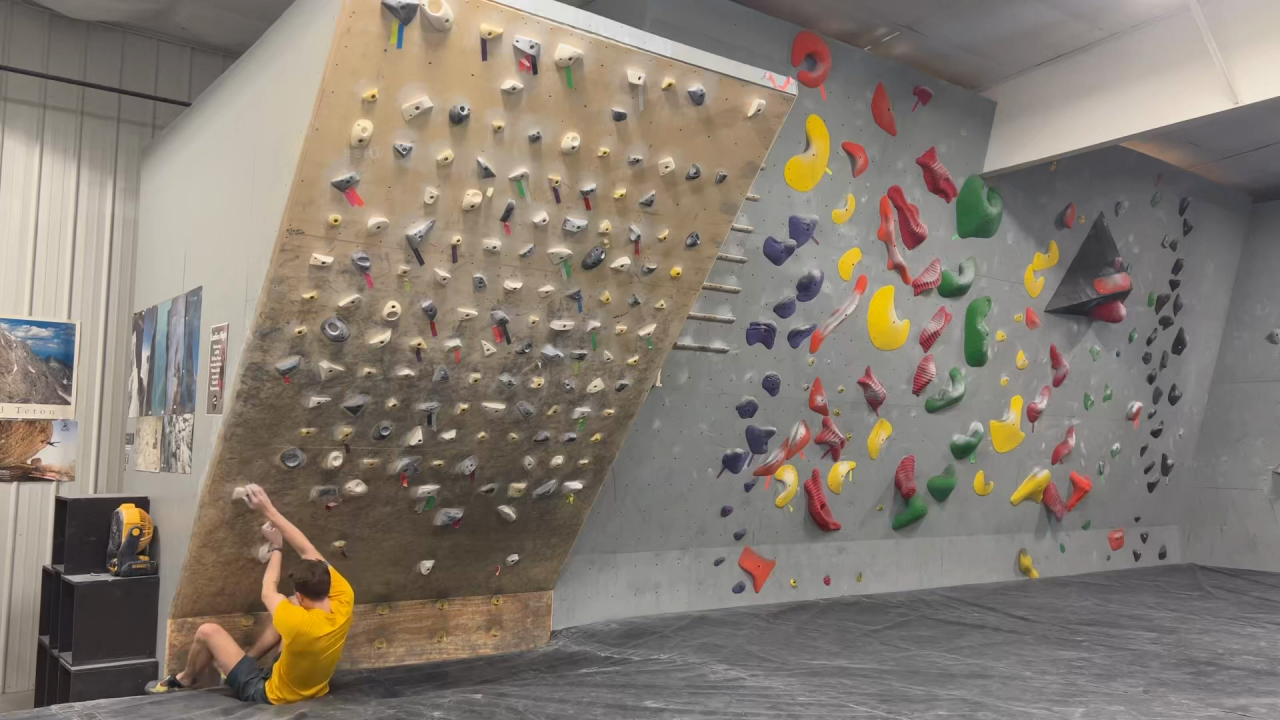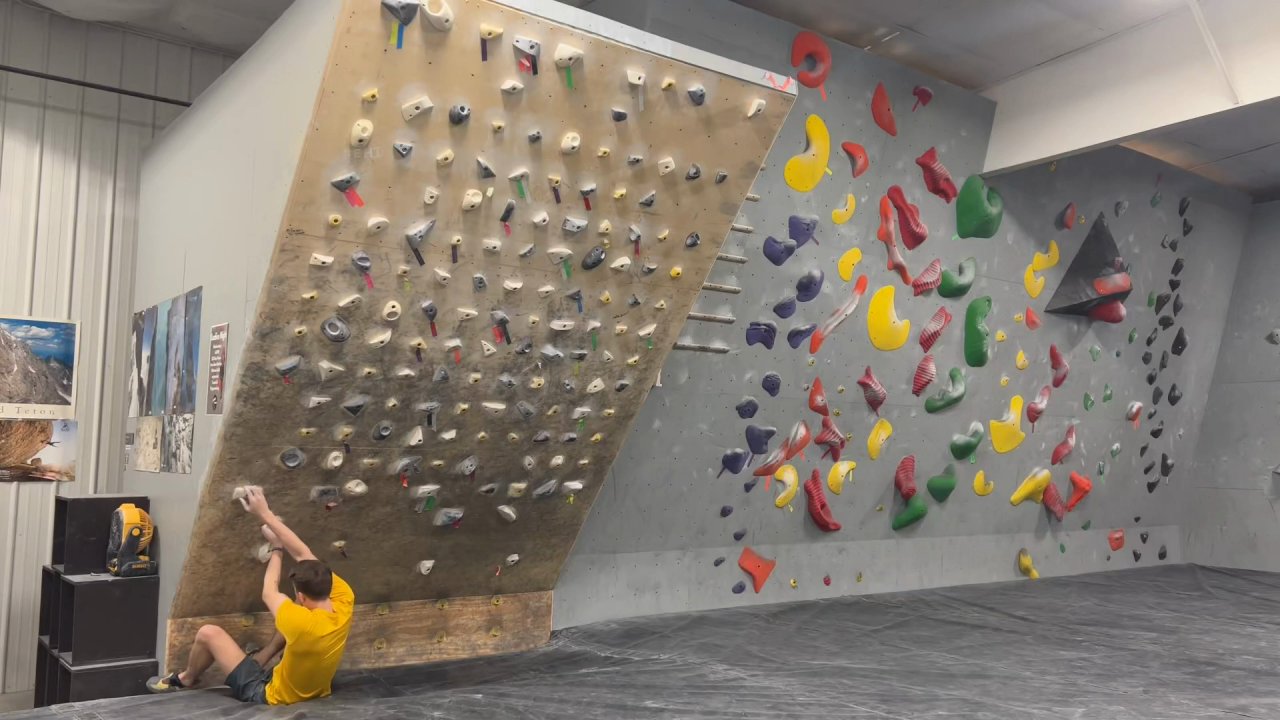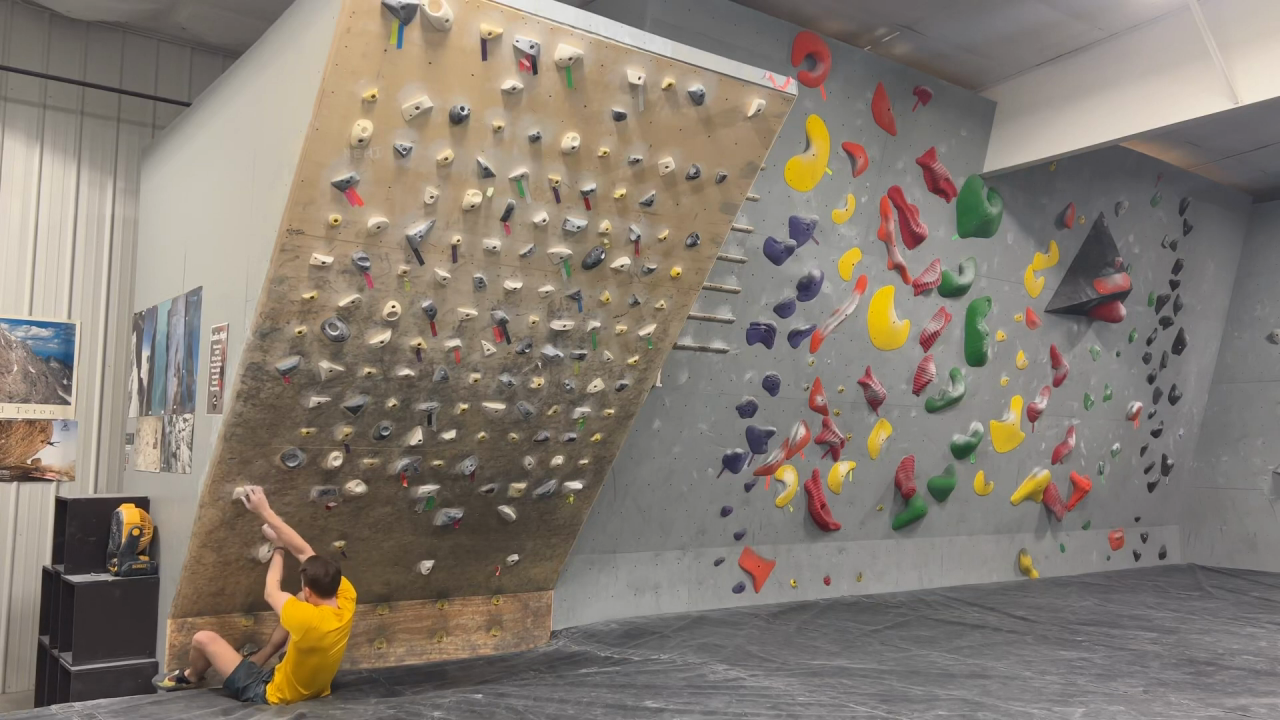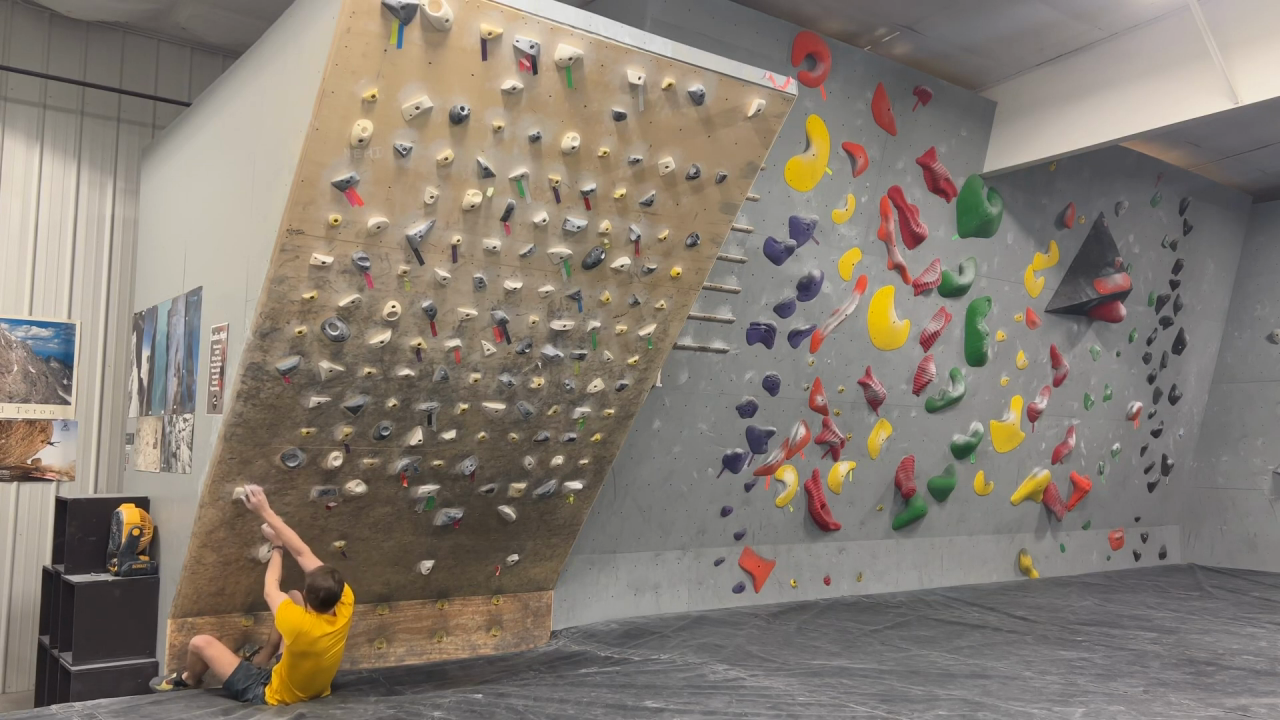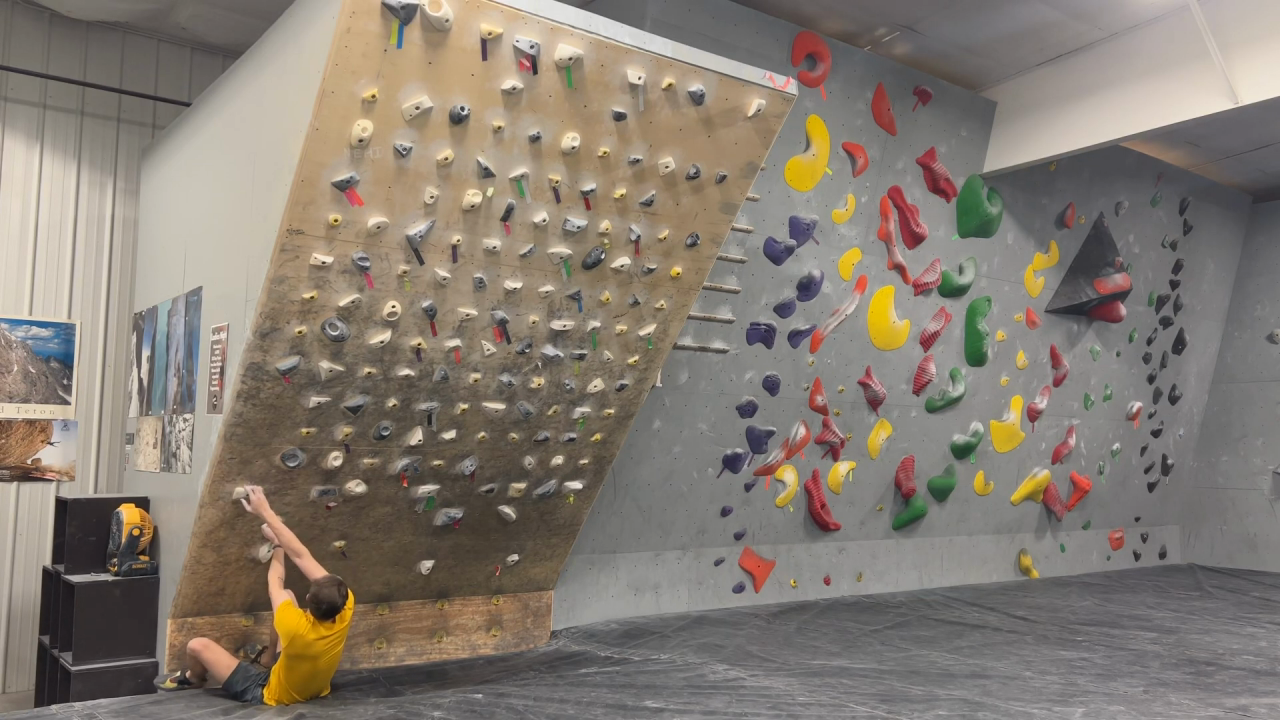
dt=0.4s
person 1, frame 1
left shoulder: (300, 623)
right shoulder: (345, 600)
left elbow: (268, 593)
right elbow: (308, 551)
left wrist: (276, 546)
right wrist: (269, 511)
left hip: (271, 694)
right hip: (310, 686)
left knee: (207, 631)
right knee: (290, 603)
left ankle: (185, 680)
right ankle: (248, 657)
person 1, frame 2
left shoulder: (303, 622)
right shoulder: (345, 600)
left elbow: (269, 593)
right elbow: (303, 554)
left wrist: (276, 547)
right wrist: (265, 513)
left hip: (271, 695)
right hip: (313, 688)
left knee: (208, 633)
left ankle: (185, 679)
right ankle: (260, 659)
person 1, frame 3
left shoulder: (309, 619)
right shoulder: (347, 598)
left elbow: (271, 593)
right elbow: (304, 552)
left wrist: (278, 546)
right wrist: (265, 512)
left hip: (271, 694)
right hip: (312, 688)
left knee: (203, 639)
right knee: (298, 599)
left ankle: (190, 677)
right ankle: (259, 658)
person 1, frame 4
left shoulder: (301, 624)
right shoulder: (345, 603)
left elbow: (270, 591)
right elbow: (303, 553)
left wrist: (277, 545)
right wrist: (266, 512)
left hip: (271, 696)
right hip: (311, 688)
left knee: (200, 643)
right knee: (292, 596)
left ankle: (189, 680)
right ankle: (264, 658)
person 1, frame 5
left shoulder: (297, 627)
right shoulder: (345, 608)
left elbow: (275, 585)
right elbow: (301, 556)
left wrist: (277, 544)
right wrist: (266, 512)
left hip: (270, 695)
right hip: (310, 688)
left knee: (197, 646)
right knee: (288, 595)
left ankle: (192, 679)
right ankle: (268, 658)
